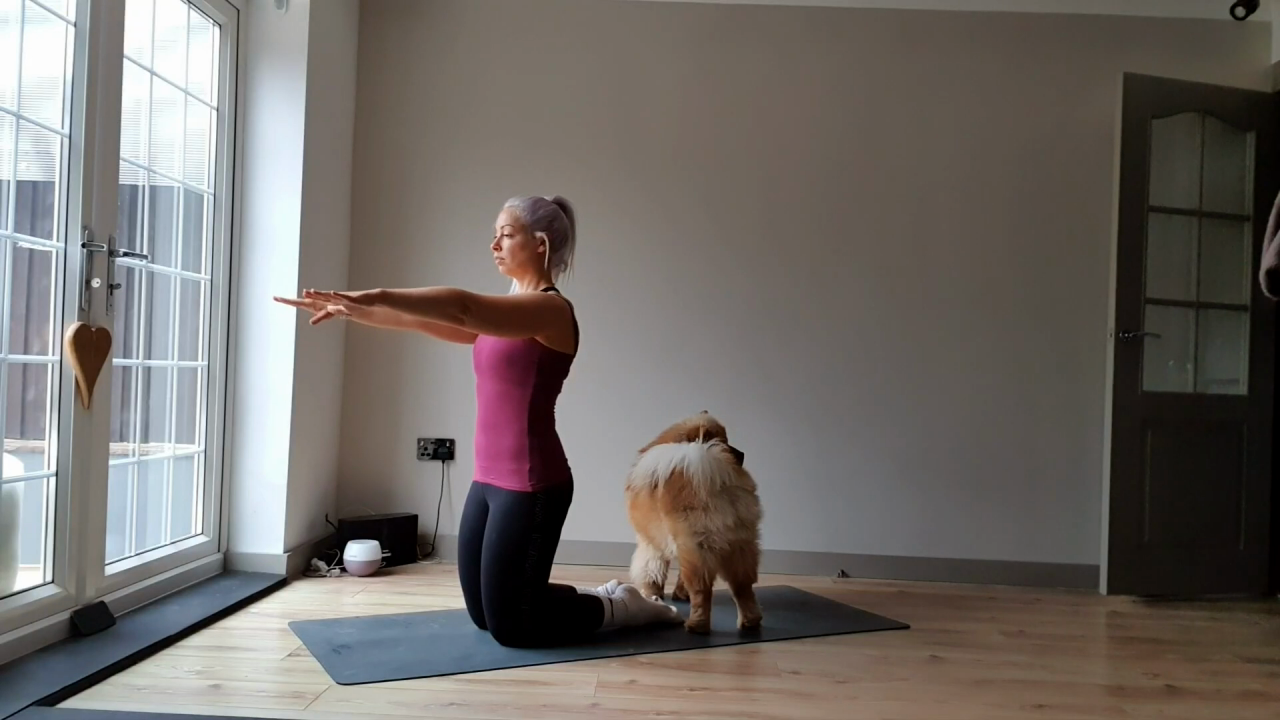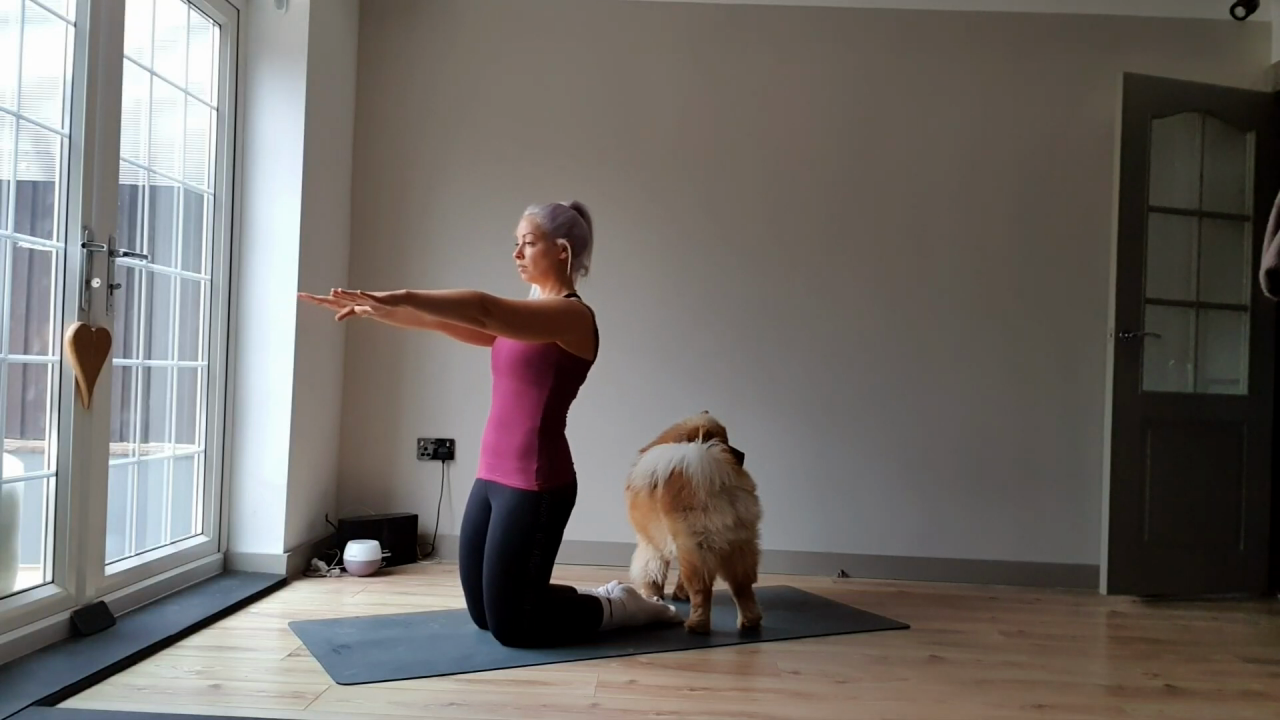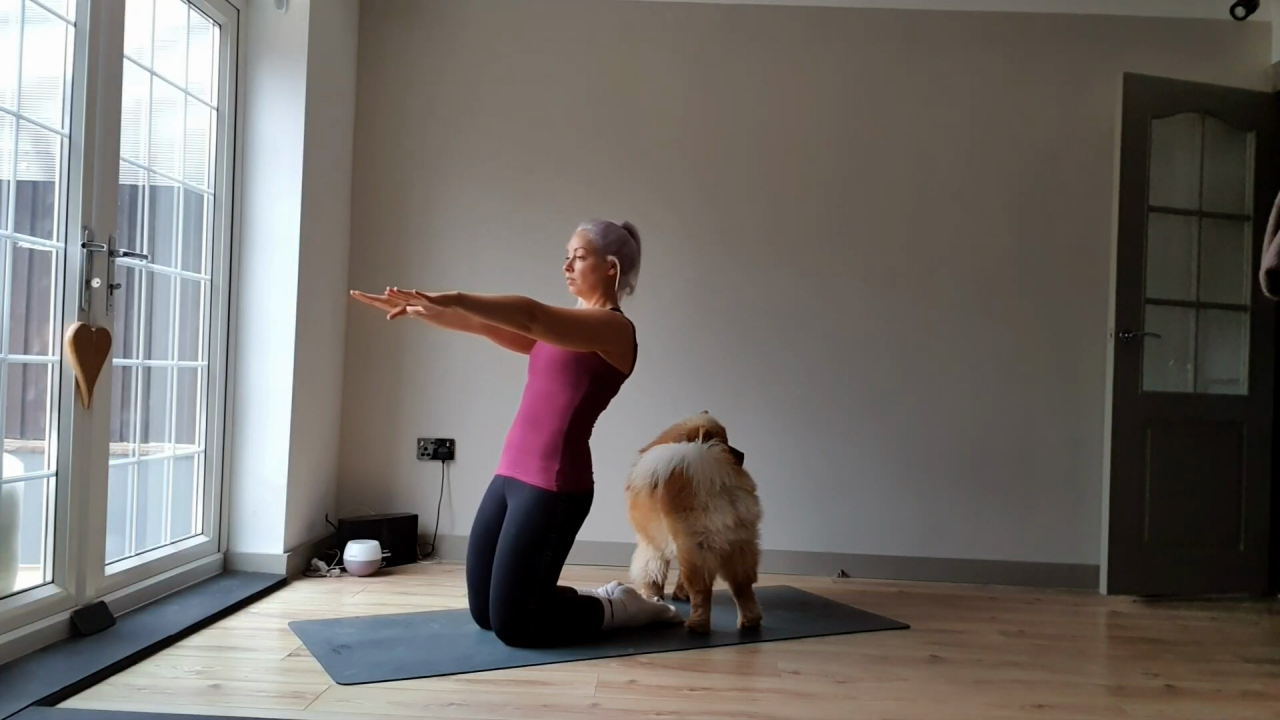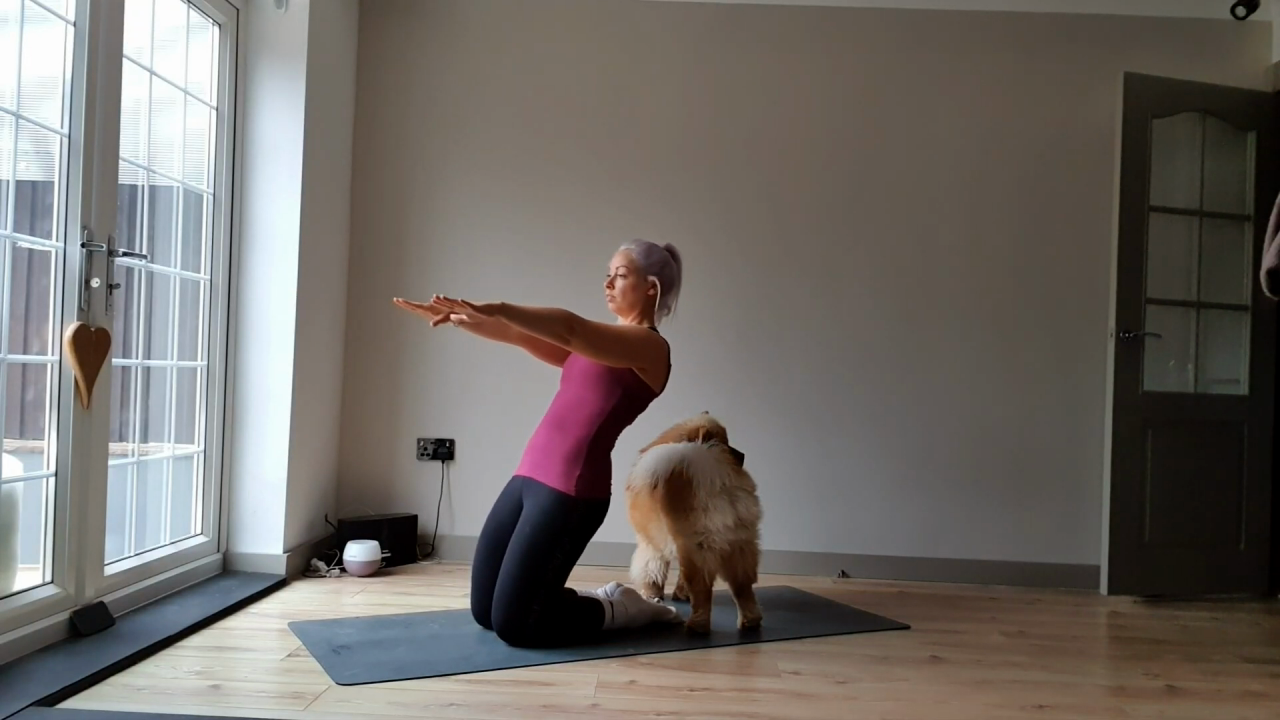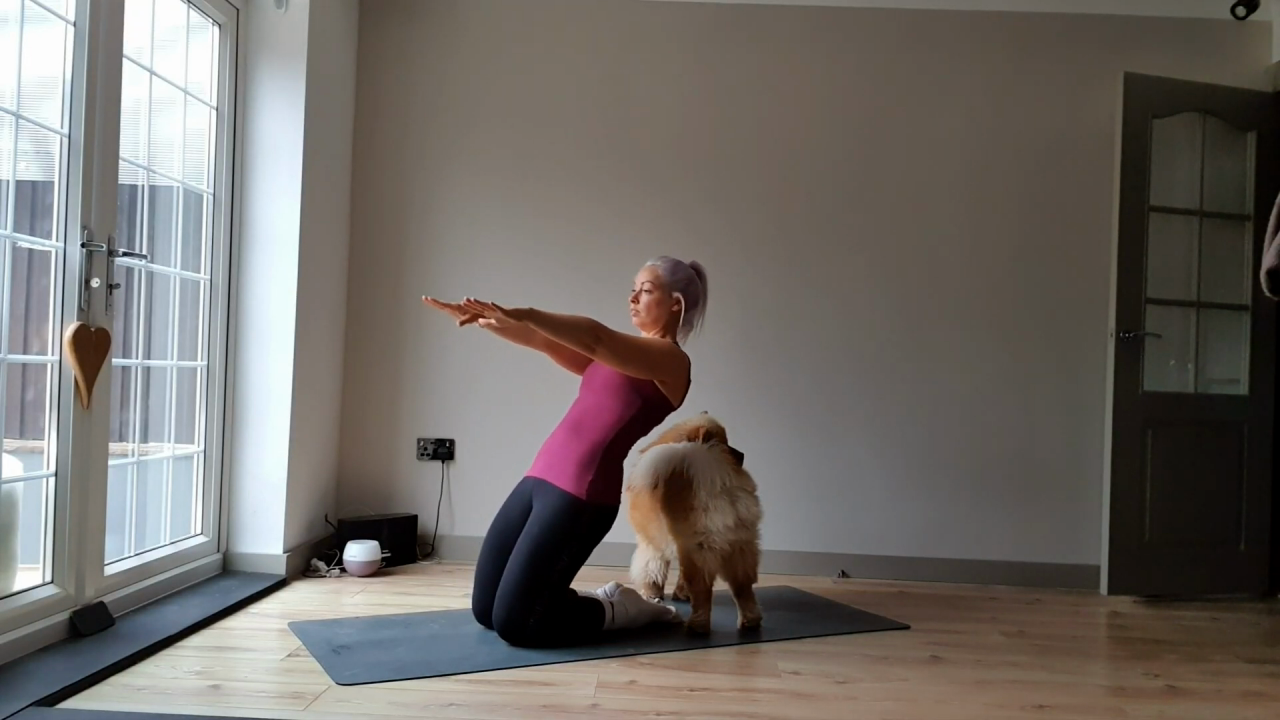
dt=1s
person 1, frame 1
left shoulder: (552, 311)
right shoulder: (502, 316)
left elbow: (462, 307)
right elbow: (426, 321)
left wrist: (377, 295)
right wrist: (349, 309)
left hip: (532, 484)
right hip: (491, 480)
left knee: (510, 625)
right knee: (483, 613)
left ankle: (619, 607)
right ankle: (602, 596)
person 1, frame 2
left shoulder: (574, 317)
right shoulder: (521, 320)
left elbow: (484, 309)
right elbow: (445, 321)
left wrist: (402, 296)
right wrist: (375, 309)
left hip: (536, 484)
right hip: (494, 477)
left knee: (511, 625)
right knee: (483, 613)
left ankle: (619, 607)
right ankle: (603, 597)
person 1, frame 3
left shoulder: (615, 328)
right shoulder: (560, 330)
left elbow: (529, 315)
right elbow: (487, 326)
left wrist: (453, 297)
right wrist: (420, 309)
left hip: (554, 484)
right hip: (512, 474)
left knee: (513, 624)
right knee: (483, 612)
left ankle: (619, 607)
right ankle: (602, 597)
person 1, frame 4
left shoulder: (650, 347)
right shoulder: (595, 345)
left elbow: (569, 328)
right elbow: (522, 336)
left wrist: (497, 308)
right wrist: (459, 317)
left hip: (572, 488)
right hip: (530, 476)
left knee: (514, 623)
right knee: (485, 611)
left ankle: (621, 609)
right ankle: (605, 599)
person 1, frame 5
left shoulder: (672, 361)
right shoulder: (613, 357)
left elbow: (594, 337)
right elbow: (545, 342)
left wrist: (525, 314)
right wrist: (484, 319)
left hip: (583, 492)
right hip: (542, 478)
left knee: (514, 622)
right knee: (485, 610)
left ankle: (622, 609)
right ankle: (607, 599)
